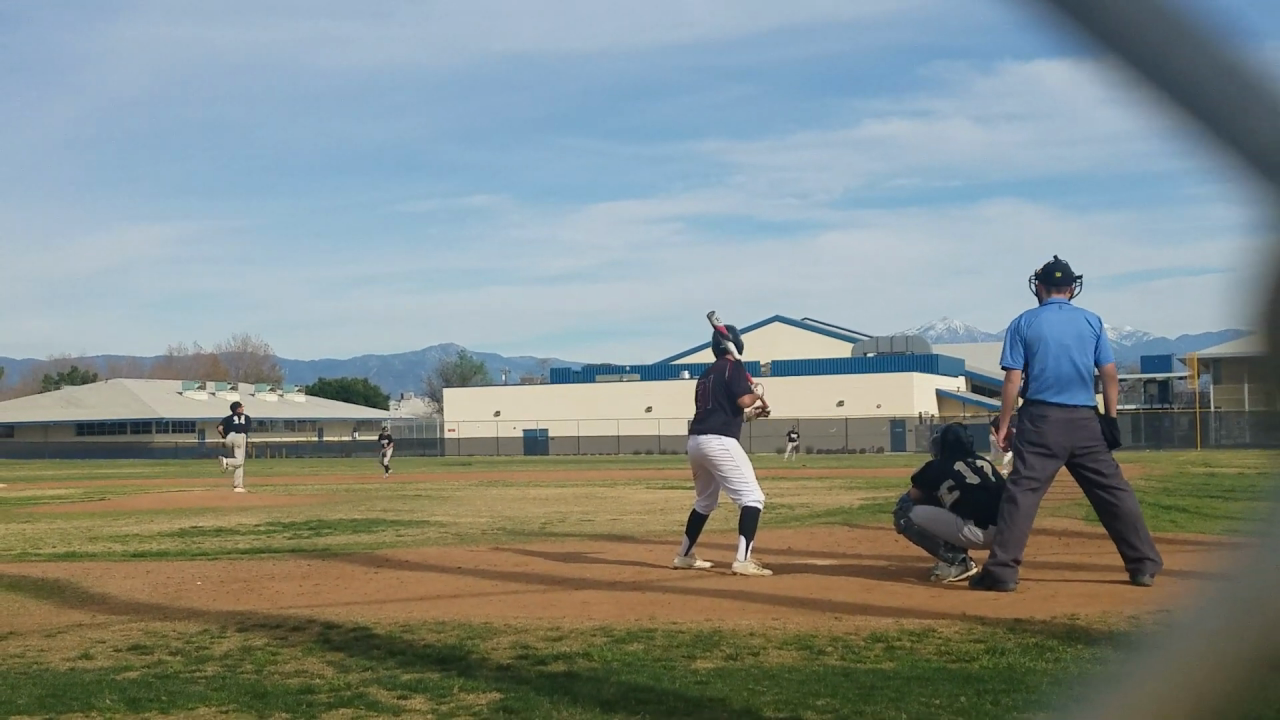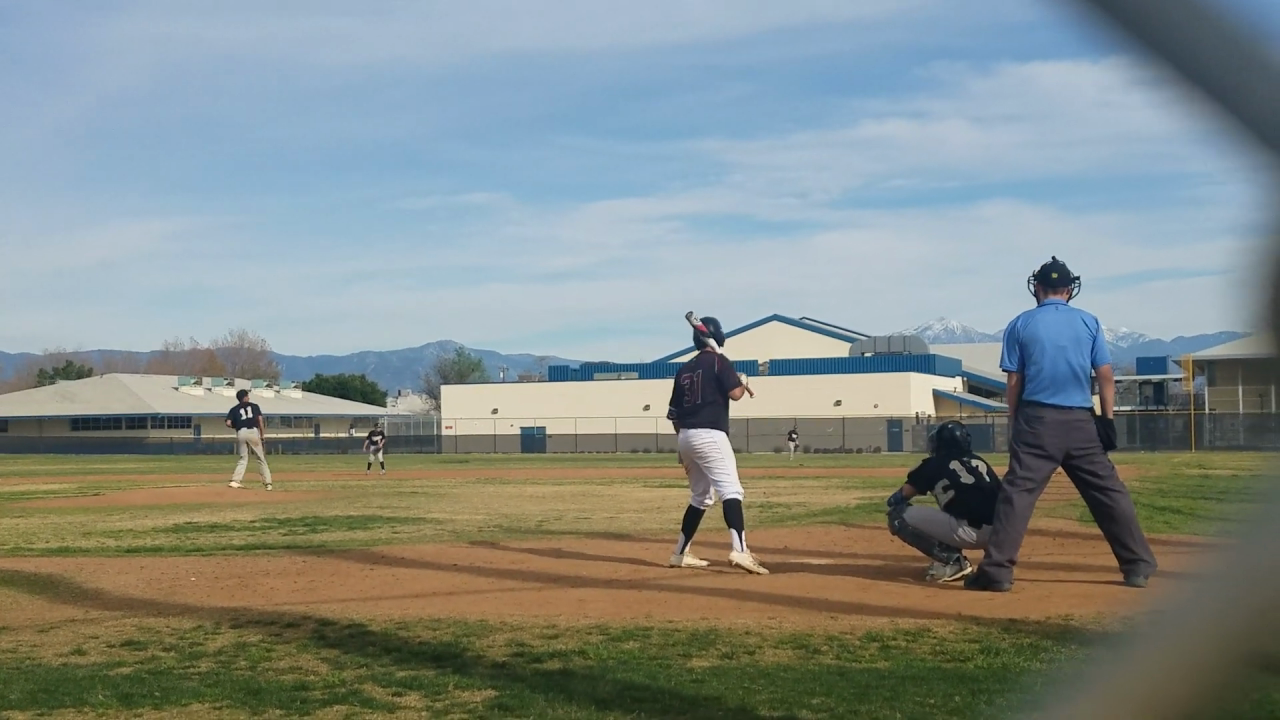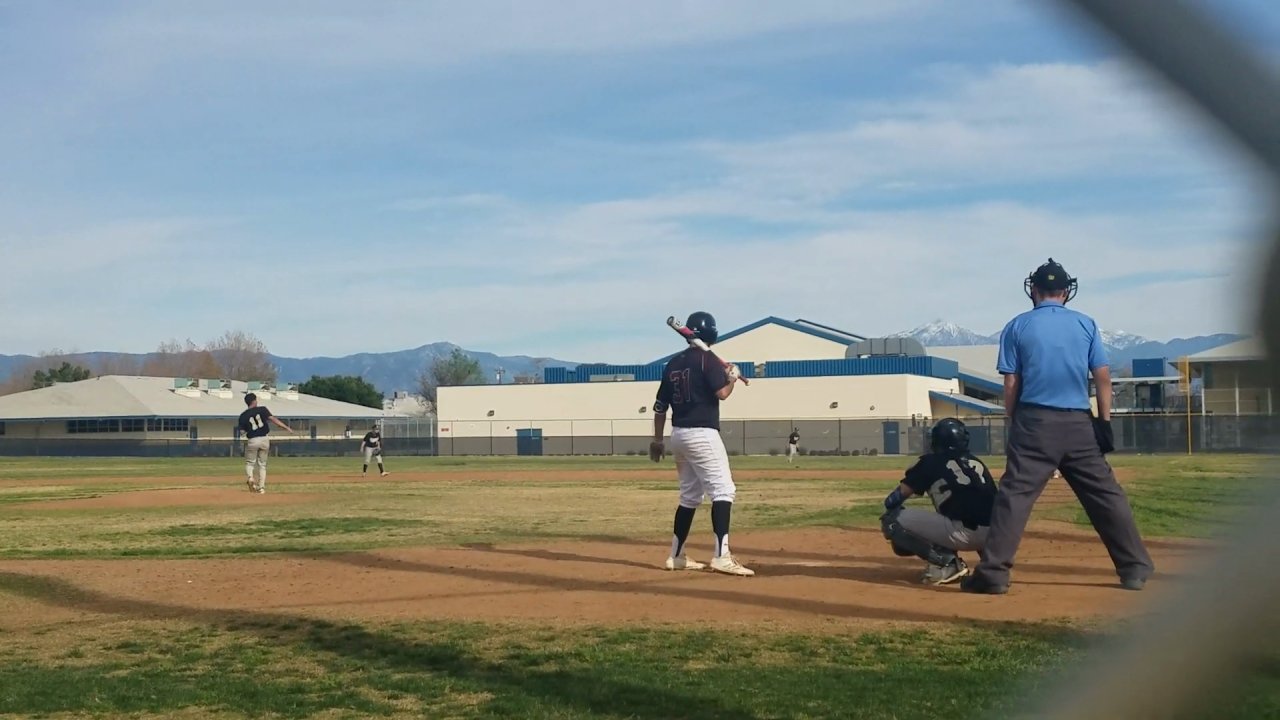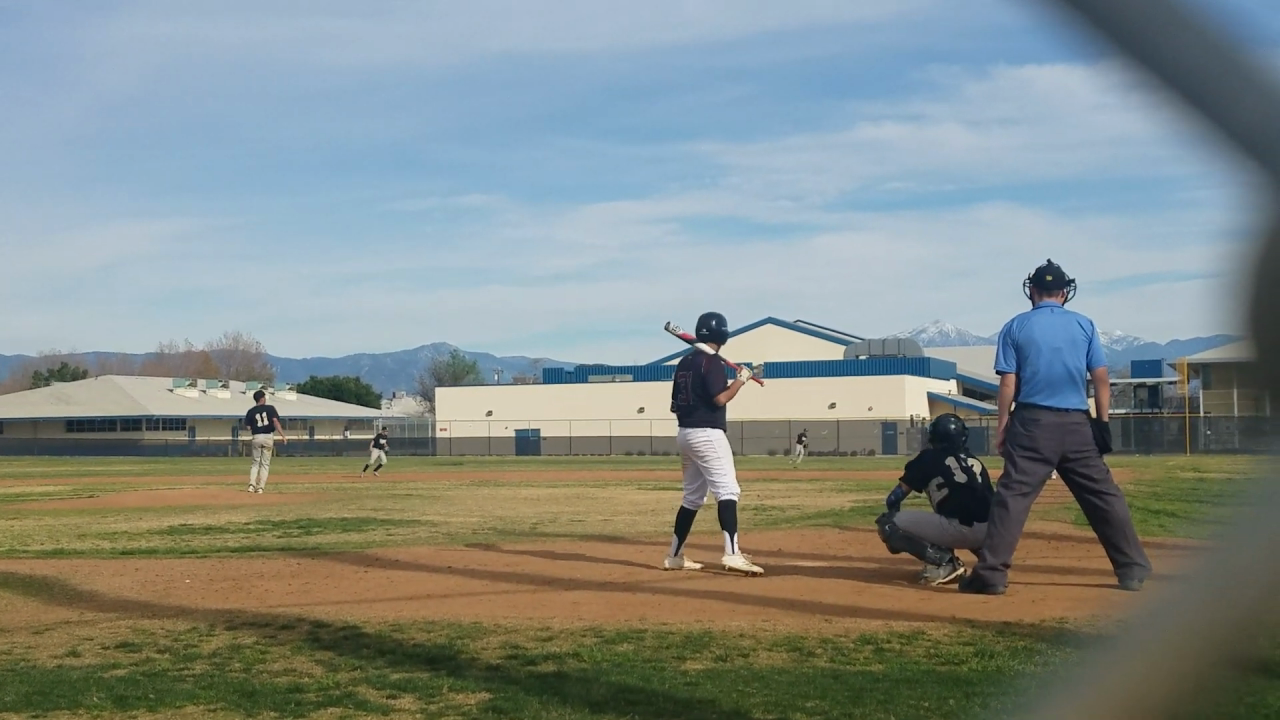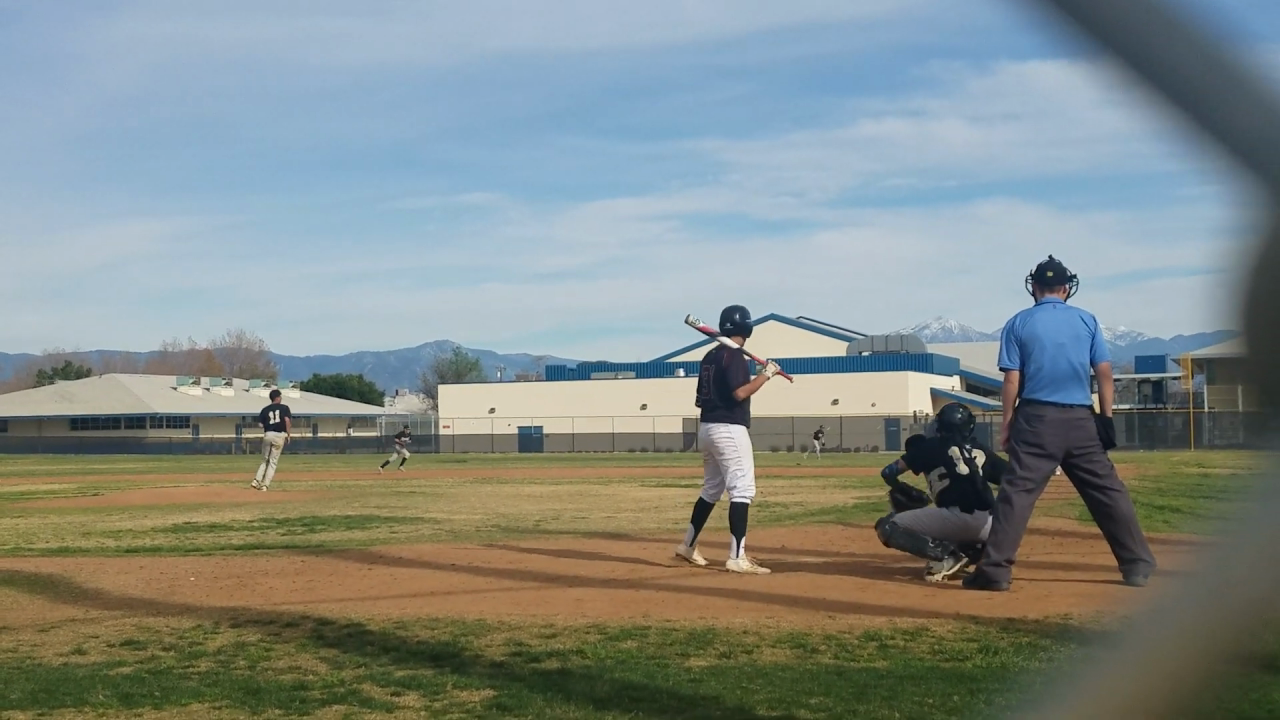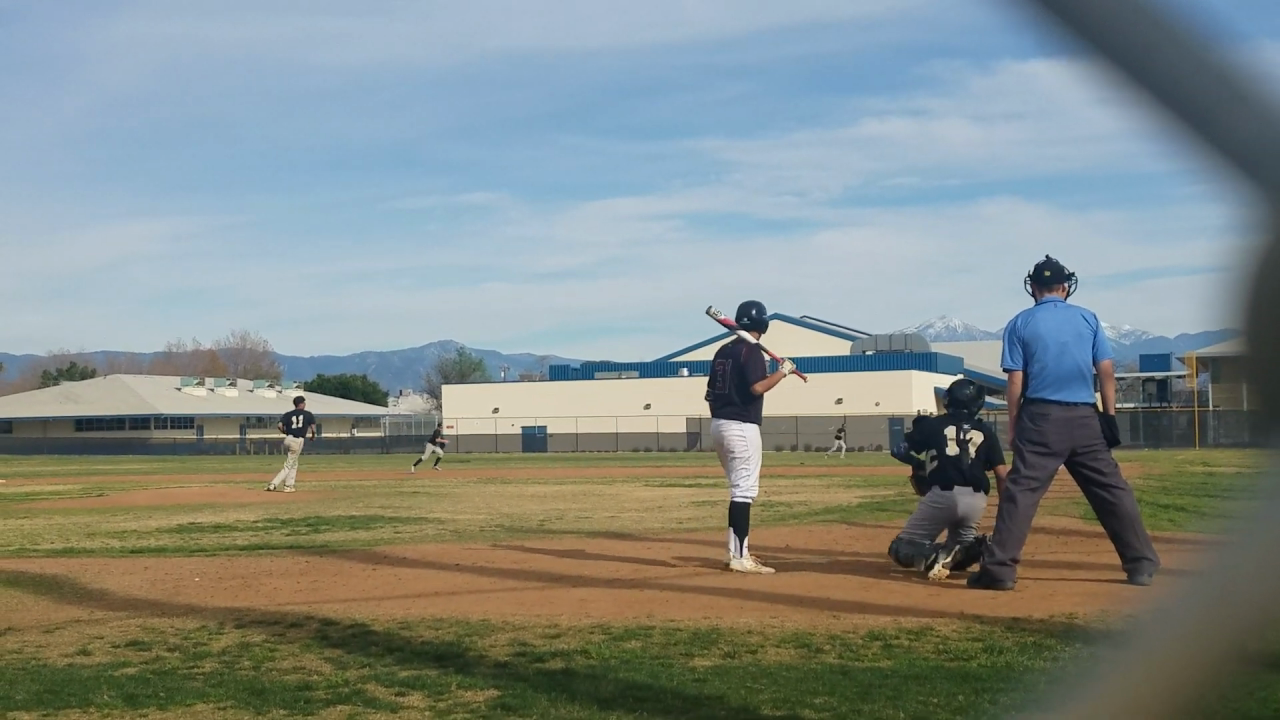
dt=0.3s
person 1, frame 1
left shoulder: (1023, 323)
right shoulder: (1092, 321)
left elbow: (1013, 379)
right elbow: (1109, 374)
left wrist: (1004, 425)
right wrist: (1111, 418)
left hip: (1041, 419)
right hip: (1085, 420)
left knee: (1022, 492)
right knee: (1113, 491)
left ankle: (1001, 571)
right ankle: (1144, 566)
person 1, frame 2
left shoulder: (1021, 324)
right shoulder: (1089, 322)
left elbow: (1014, 382)
right elbow: (1106, 375)
left wrist: (1016, 423)
right wrist: (1107, 419)
left hip: (1036, 420)
right hip: (1081, 421)
left knee: (1018, 492)
right knee: (1109, 492)
left ankle: (996, 571)
right ankle: (1138, 567)
person 1, frame 3
left shoulder: (1017, 326)
right shoulder: (1086, 324)
left elbow: (1011, 385)
right elbow: (1103, 376)
left wrist: (1014, 427)
right wrist: (1104, 422)
left hip: (1034, 422)
right hip: (1079, 422)
left knee: (1015, 495)
right knee: (1105, 495)
left ankle: (992, 573)
right ankle: (1135, 569)
person 1, frame 4
left shoulder: (1016, 327)
right shoulder: (1084, 325)
left elbow: (1008, 384)
right elbow: (1101, 377)
left wrist: (1002, 428)
right wrist: (1103, 423)
left hip: (1032, 423)
right hip: (1077, 423)
left knee: (1013, 496)
right knee: (1104, 496)
left ankle: (991, 574)
right ankle: (1133, 570)
person 1, frame 5
left shoulder: (1019, 323)
right shoulder: (1087, 320)
left elbow: (1012, 381)
right elbow: (1105, 372)
left wrist: (1007, 425)
right wrist: (1106, 418)
left hip: (1036, 419)
right hip: (1081, 419)
left knee: (1017, 492)
right knee: (1108, 492)
left ankle: (994, 570)
right ankle: (1138, 566)
person 1, frame 6
left shoulder: (1020, 323)
right shoulder: (1088, 318)
left elbow: (1016, 381)
right elbow: (1106, 371)
left wrist: (1013, 426)
right wrist: (1109, 416)
left hip: (1040, 417)
right hip: (1085, 417)
left knee: (1021, 491)
right knee: (1111, 490)
left ankle: (999, 569)
right ankle: (1142, 565)
person 2, frame 1
left shoulder: (706, 374)
right shoulder: (733, 367)
right elbow: (744, 401)
left wrist: (752, 414)
right wrist: (757, 393)
left hip: (695, 443)
right hip: (719, 443)
left knee: (705, 502)
right knee: (752, 497)
left ankle: (685, 555)
right ankle: (743, 559)
person 2, frame 2
left shoulder: (684, 369)
right shoulder: (718, 361)
left elbow: (673, 412)
right elbow: (735, 393)
right wrist: (744, 382)
left hip: (685, 437)
right hip: (709, 435)
left knee: (700, 497)
right knee: (730, 490)
left ankle: (681, 554)
right ankle: (740, 550)
person 2, frame 3
left shoulder: (673, 363)
right shoulder: (706, 359)
left elbow: (660, 405)
right elbow: (721, 393)
left wrist: (657, 439)
right wrist: (733, 376)
left hip: (678, 434)
right hip: (702, 434)
left knee: (689, 496)
right knee: (723, 490)
left ankle: (676, 556)
right ankle: (722, 555)
person 2, frame 4
left shoulder: (684, 363)
right shoulder: (711, 362)
left elbow: (675, 405)
right elbow: (720, 398)
right wrist: (742, 378)
left hip: (686, 434)
right hip: (707, 434)
left knee: (692, 496)
right knee: (727, 490)
left ankle: (675, 556)
right ankle: (733, 553)
person 2, frame 5
left shoulder: (710, 356)
right shoulder: (733, 355)
left elbow: (701, 398)
right elbow: (739, 393)
right wrist: (766, 374)
left hip: (707, 428)
right hip: (730, 430)
left knee: (711, 490)
right knee: (741, 490)
left ankle: (688, 545)
right ankle: (737, 557)
person 2, frame 6
left shoulder: (722, 351)
right shoulder: (750, 350)
left elbow: (710, 394)
right elbow: (757, 387)
right wrist: (783, 371)
left hip: (719, 425)
right hip: (741, 427)
left knee: (738, 488)
right knee: (744, 489)
left ankle: (733, 551)
right ankle: (741, 557)
person 3, frame 1
left shoulder: (937, 467)
right shoulder: (984, 463)
left elbow: (905, 503)
left hip: (976, 532)
left knee: (903, 514)
left ankle: (955, 561)
person 3, frame 2
left shoulder: (933, 464)
right shoulder: (979, 462)
left elbow: (895, 500)
left hip: (970, 532)
left knee: (897, 515)
left ankle: (950, 560)
person 3, frame 3
left shoulder: (930, 462)
right shoulder: (976, 462)
left elbow: (892, 501)
left hip: (964, 533)
left knee: (891, 520)
left ankle: (946, 562)
person 3, frame 4
left shoulder: (928, 458)
right shoulder: (974, 461)
left elbow: (894, 498)
left wrist: (895, 520)
left hip: (960, 530)
right hip: (988, 532)
left knee: (886, 523)
left ankle: (942, 561)
person 3, frame 5
left shoulder: (931, 445)
right shoulder: (982, 450)
left elbow: (889, 472)
left wrist: (899, 488)
left hip: (956, 517)
right hip: (987, 524)
left knee: (886, 528)
left ankle: (943, 555)
person 3, frame 6
left shoulder: (932, 424)
right shoulder: (986, 431)
left elbow: (898, 451)
right elbow: (1002, 476)
left wrist: (918, 464)
left hip: (943, 495)
right hip: (976, 500)
left knee: (900, 549)
right knee: (957, 556)
left ankle: (935, 553)
right ankle: (975, 548)
